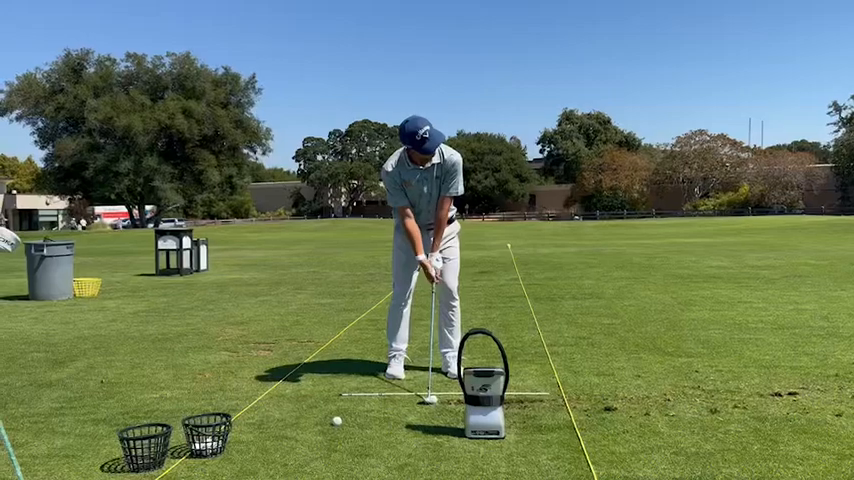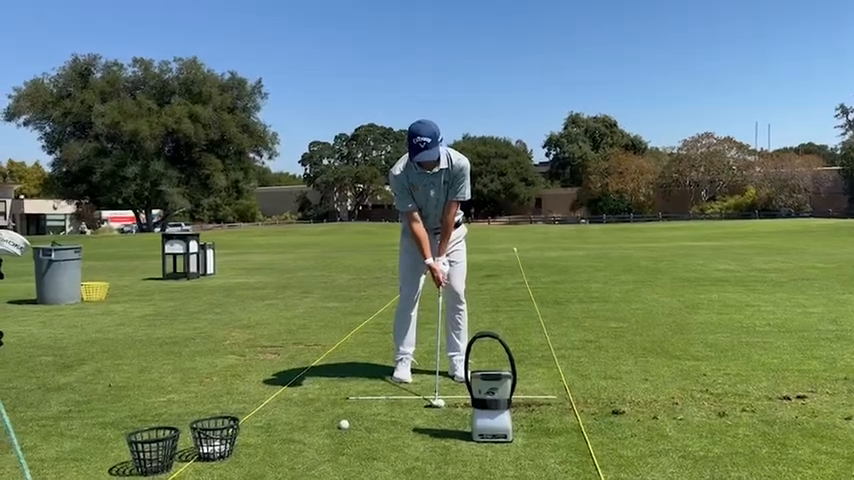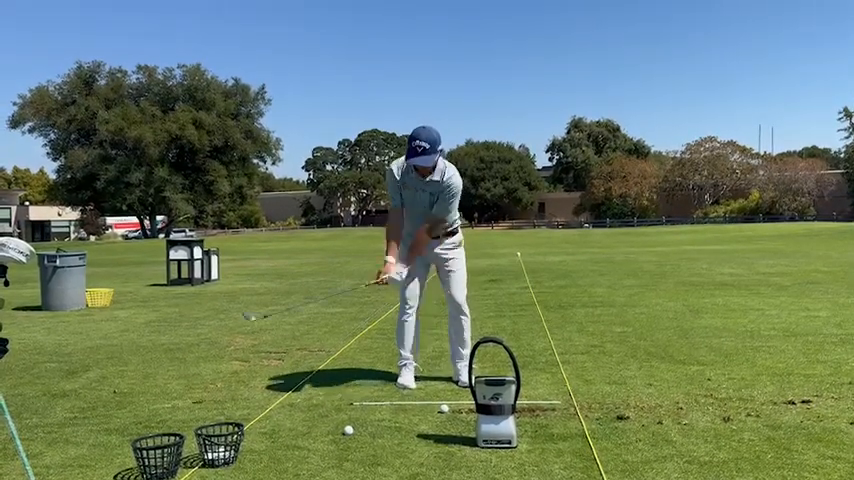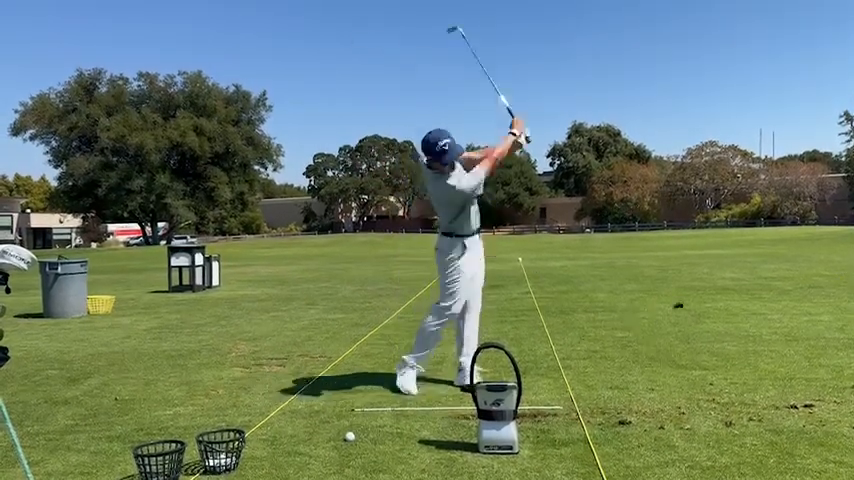
dt=1s
person 1, frame 1
left shoulder: (451, 159)
right shoulder: (391, 170)
left elbow: (444, 208)
right elbow: (406, 216)
left wrist: (435, 251)
right wrist: (421, 257)
left hip: (444, 230)
right hip: (408, 231)
left knee: (450, 292)
right knee: (401, 293)
left ankle: (451, 357)
right ankle: (396, 357)
person 1, frame 2
left shoulder: (459, 164)
right shoulder: (399, 173)
left elbow: (450, 212)
right elbow: (414, 220)
left wrist: (441, 255)
right wrist: (429, 261)
left hip: (451, 234)
right hip: (415, 235)
left knee: (456, 296)
right knee: (408, 297)
left ankle: (458, 361)
right ankle: (403, 360)
person 1, frame 3
left shoulder: (450, 181)
right shoulder: (396, 171)
left elbow: (428, 228)
right elbow: (395, 215)
left wrist: (406, 263)
right wrist: (391, 257)
left hip: (447, 241)
right hip: (409, 241)
left knee: (457, 303)
right knee: (409, 303)
left ankle: (462, 366)
right ankle: (406, 366)
person 1, frame 4
left shoulder: (445, 157)
right shoulder: (450, 185)
left elbow: (473, 157)
right elbow: (488, 165)
left wrist: (511, 142)
right wrist: (513, 137)
left hip: (470, 240)
right hip: (456, 246)
left knee: (470, 306)
right knee: (449, 307)
left ankle: (466, 370)
right ankle: (410, 366)
